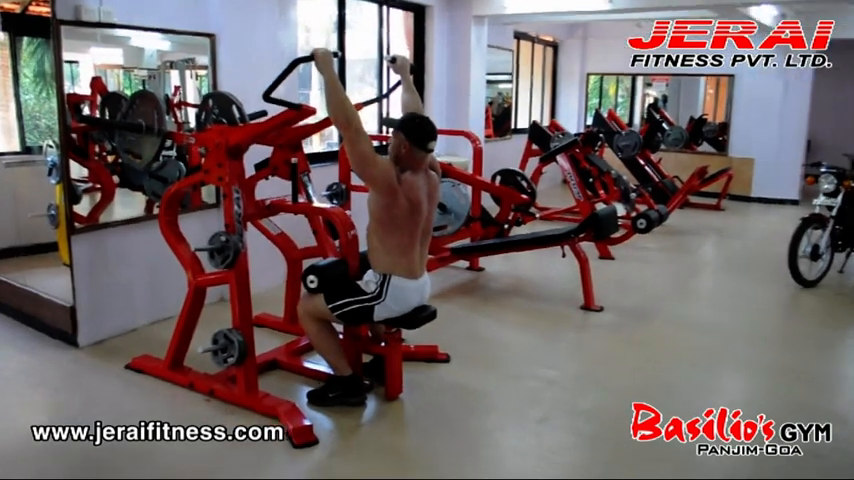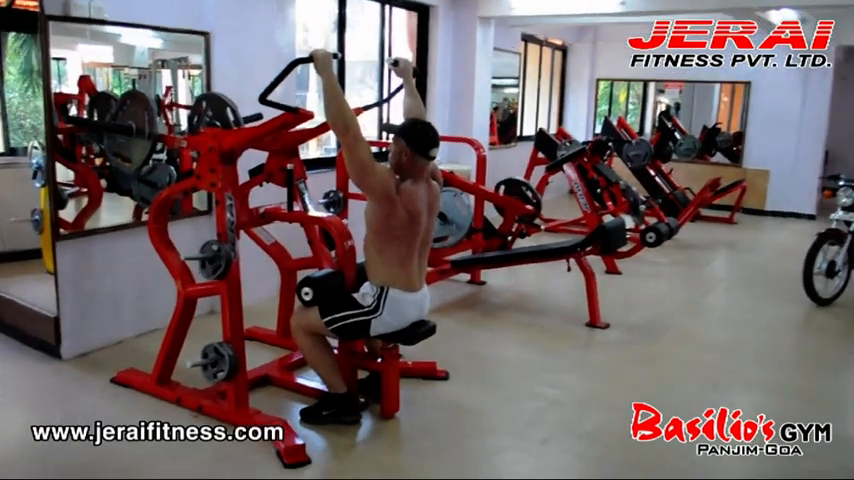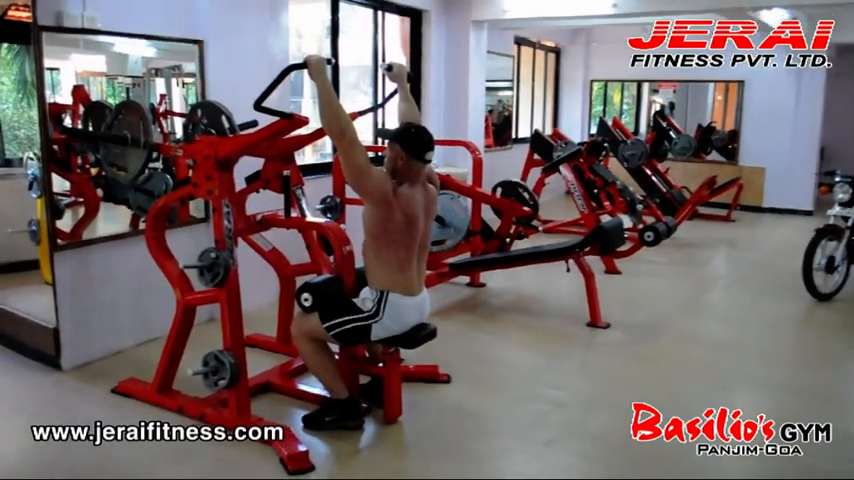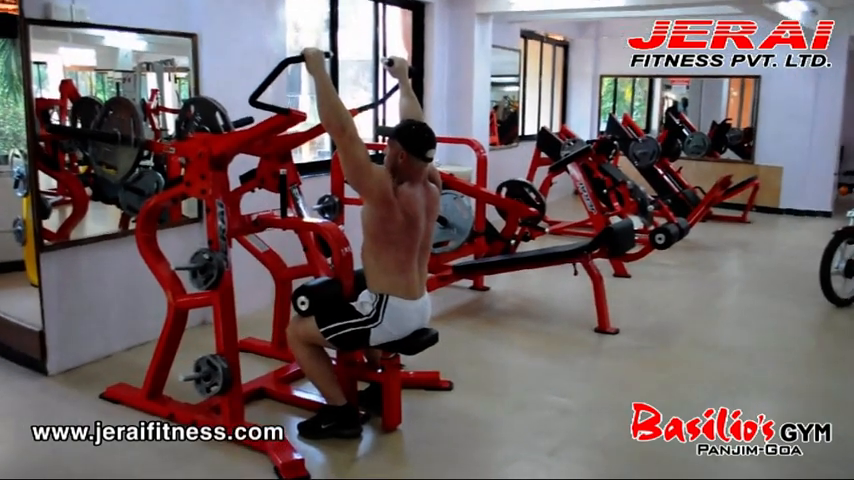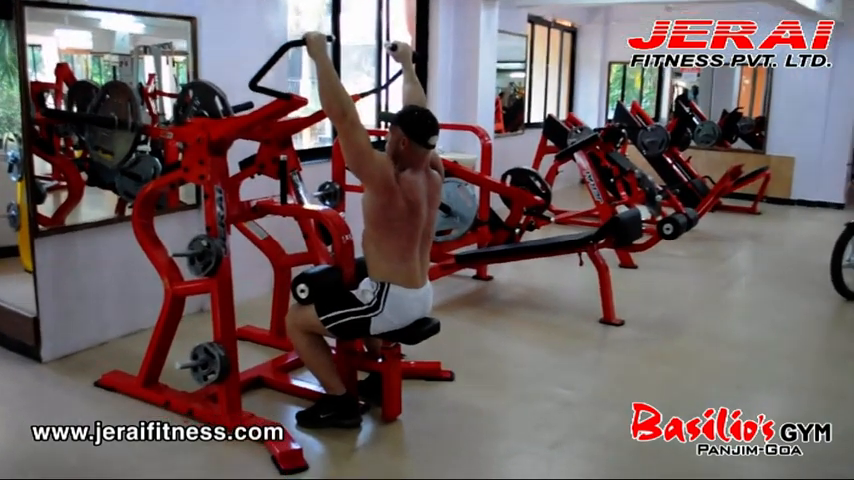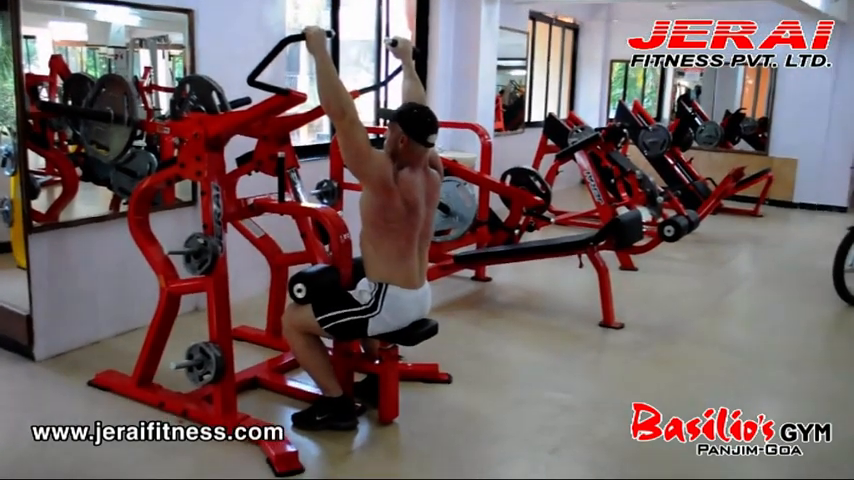
dt=0.2s
person 1, frame 1
left shoulder: (389, 181)
right shoulder: (431, 174)
left elbow: (349, 127)
right elbow: (417, 125)
left hip: (394, 292)
right hip: (420, 287)
left knee: (307, 308)
right knee: (360, 288)
left ankle: (347, 383)
right ankle: (386, 357)
person 1, frame 2
left shoulder: (387, 189)
right shoulder: (432, 183)
left elbow: (348, 132)
right elbow: (418, 131)
left wrist: (326, 71)
right wrist: (408, 79)
left hip: (393, 305)
right hip: (419, 300)
left knee: (301, 322)
right knee: (355, 299)
left ankle: (342, 399)
right ankle: (383, 374)
person 1, frame 3
left shoulder: (384, 193)
right shoulder: (429, 186)
left elbow: (344, 136)
right elbow: (414, 135)
left wrist: (320, 77)
right wrist: (402, 83)
left hip: (392, 309)
right hip: (419, 303)
left knee: (301, 328)
right knee: (354, 305)
left ankle: (344, 406)
right ankle: (385, 379)
person 1, frame 4
left shoulder: (385, 192)
right shoulder: (431, 186)
left elbow: (343, 132)
right elbow: (415, 131)
left wrist: (318, 70)
right wrist: (403, 78)
left hip: (392, 313)
right hip: (420, 307)
left knee: (297, 332)
right knee: (354, 308)
left ankle: (342, 413)
right ankle: (385, 385)
person 1, frame 5
left shoulder: (387, 179)
right shoulder: (433, 173)
left elbow: (344, 118)
right elbow: (418, 118)
left wrist: (320, 54)
right wrist: (407, 64)
left hip: (394, 303)
right hip: (422, 297)
left knee: (296, 320)
right knee: (355, 297)
left ankle: (341, 403)
right ankle: (384, 375)
person 1, frame 6
left shoulder: (385, 178)
right shoulder: (432, 173)
left elbow: (343, 117)
right elbow: (418, 115)
left wrist: (319, 49)
right wrist: (407, 60)
left hip: (392, 303)
right hip: (420, 298)
left knee: (293, 321)
right knee: (352, 297)
left ankle: (337, 405)
right ankle: (380, 377)
